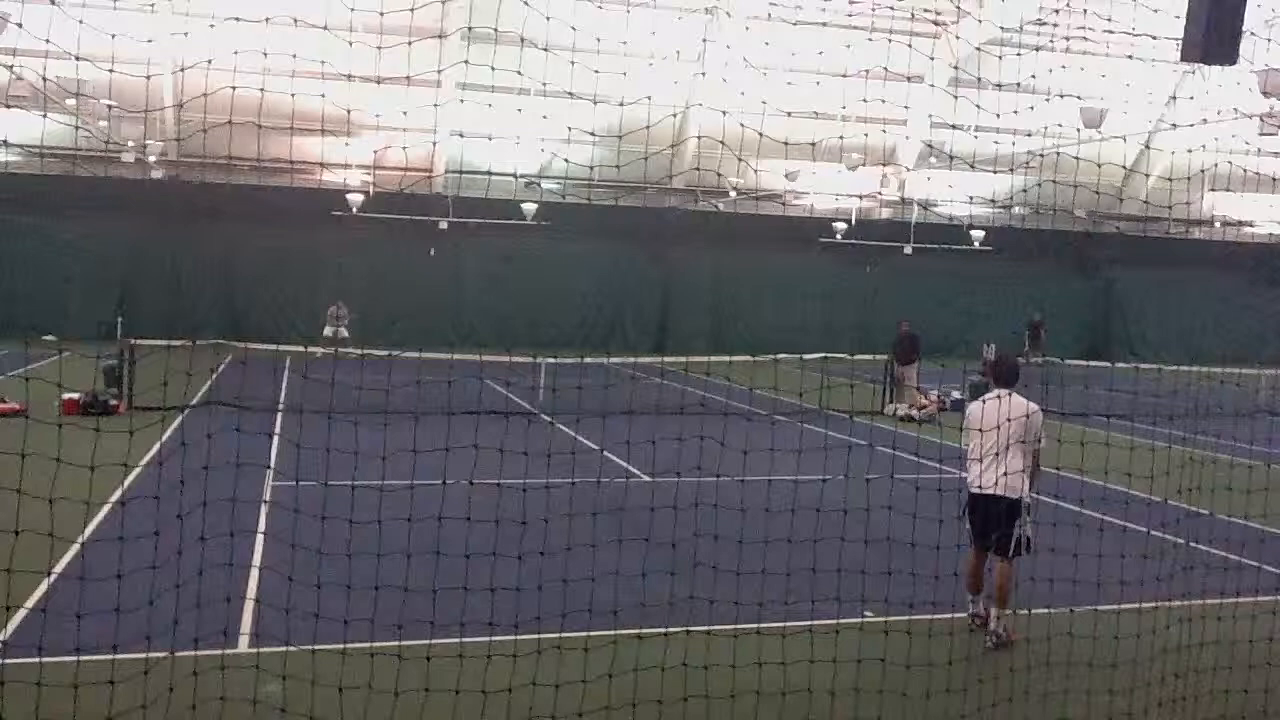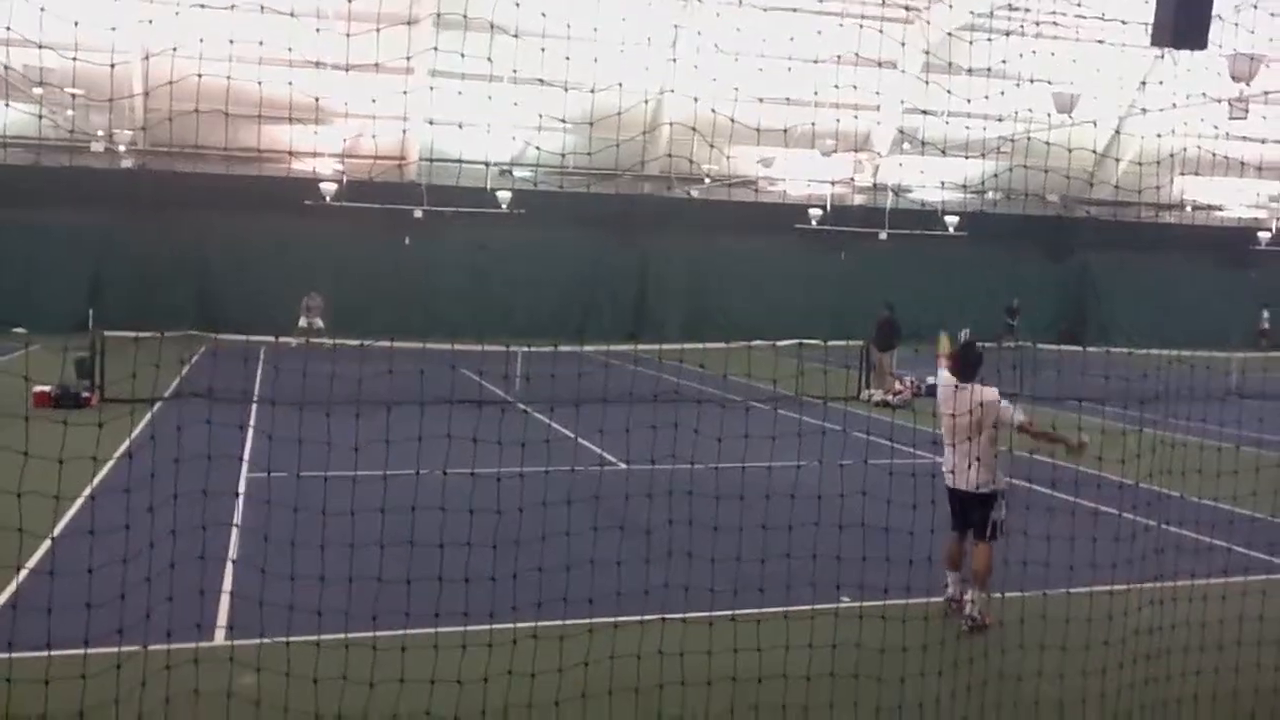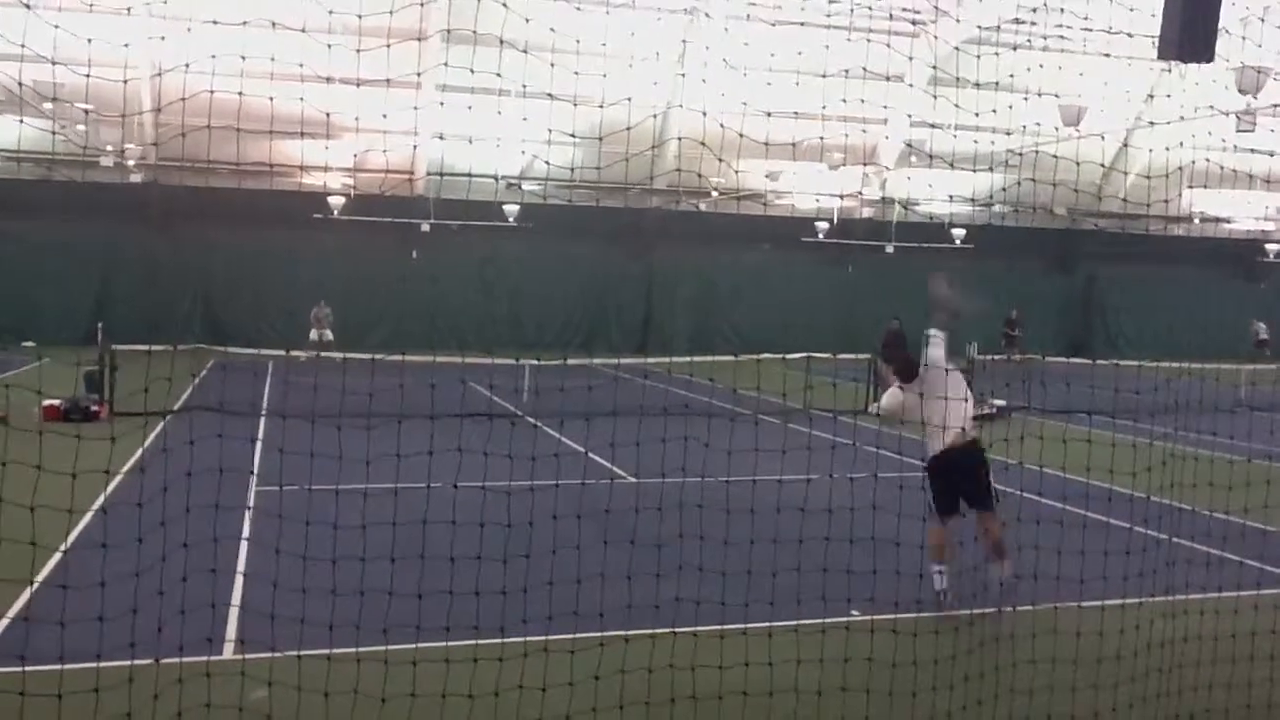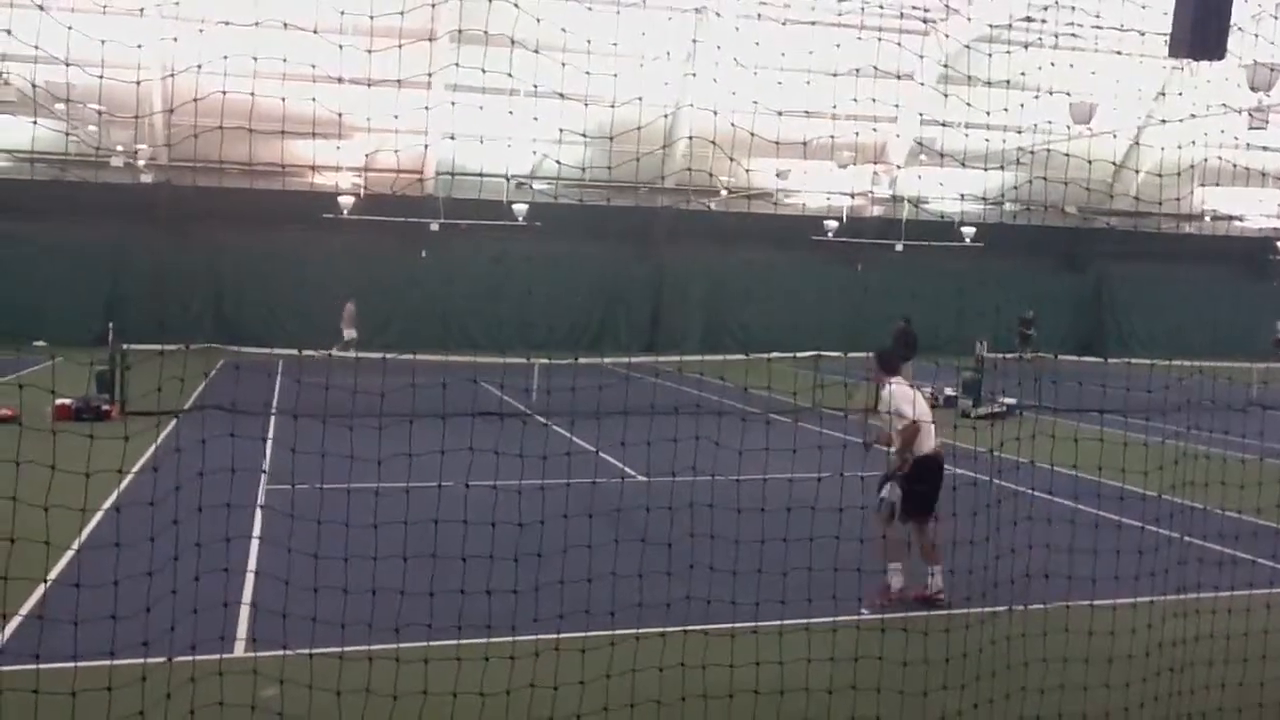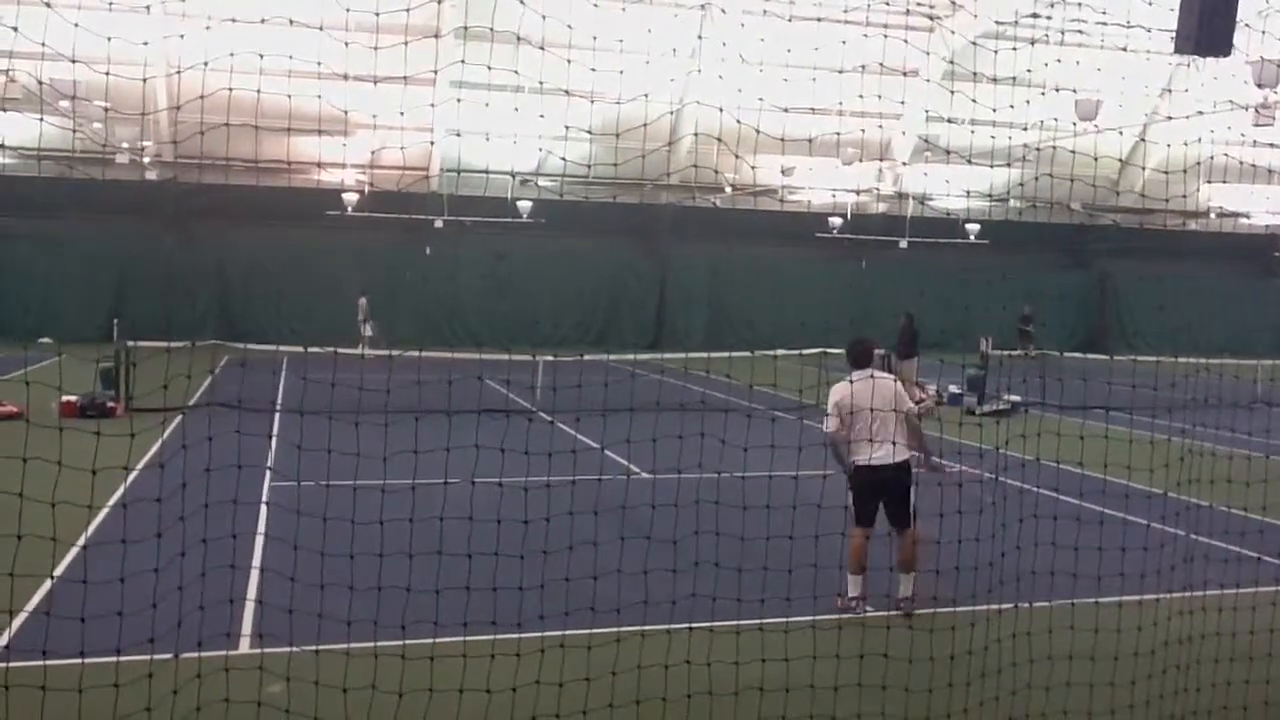
dt=0.7s
person 1, frame 1
left shoulder: (974, 408)
right shoulder: (1031, 411)
right elbow: (1034, 459)
right wrist: (1025, 488)
left hip: (977, 490)
right hip: (1011, 493)
left knee: (978, 552)
right knee: (1004, 559)
left ankle: (976, 610)
right ankle: (997, 627)
person 1, frame 2
left shoulder: (944, 386)
right shoulder: (989, 400)
left elbow: (944, 364)
right elbow: (1028, 428)
left wrist: (944, 355)
right wrist: (1067, 442)
left hip: (953, 479)
right hip: (984, 483)
left knee: (958, 536)
right knee: (984, 544)
left ankle: (953, 594)
right ankle: (974, 610)
person 1, frame 3
left shoulder: (897, 395)
right shoulder: (936, 367)
left elbow: (882, 413)
right elbow: (937, 333)
left hip: (940, 459)
right hip: (970, 451)
left knee: (941, 522)
right knee: (987, 517)
left ankle: (940, 582)
right ankle: (1002, 570)
person 1, frame 4
left shoulder: (890, 391)
right shoulder: (906, 389)
left elbow: (912, 426)
left wrist: (899, 457)
right wrist: (877, 438)
left hip: (916, 463)
right hip: (933, 461)
left knee: (888, 520)
right knee: (922, 524)
left ankle: (895, 585)
right ankle: (936, 588)
person 1, frame 5
left shoulder: (838, 391)
right shoulder: (892, 383)
left elbow: (833, 438)
right elbow: (912, 423)
left wrist: (846, 467)
left hip: (863, 468)
right hip: (897, 466)
left knee: (860, 531)
right knee: (905, 532)
left ankle: (854, 597)
right ankle: (905, 596)
